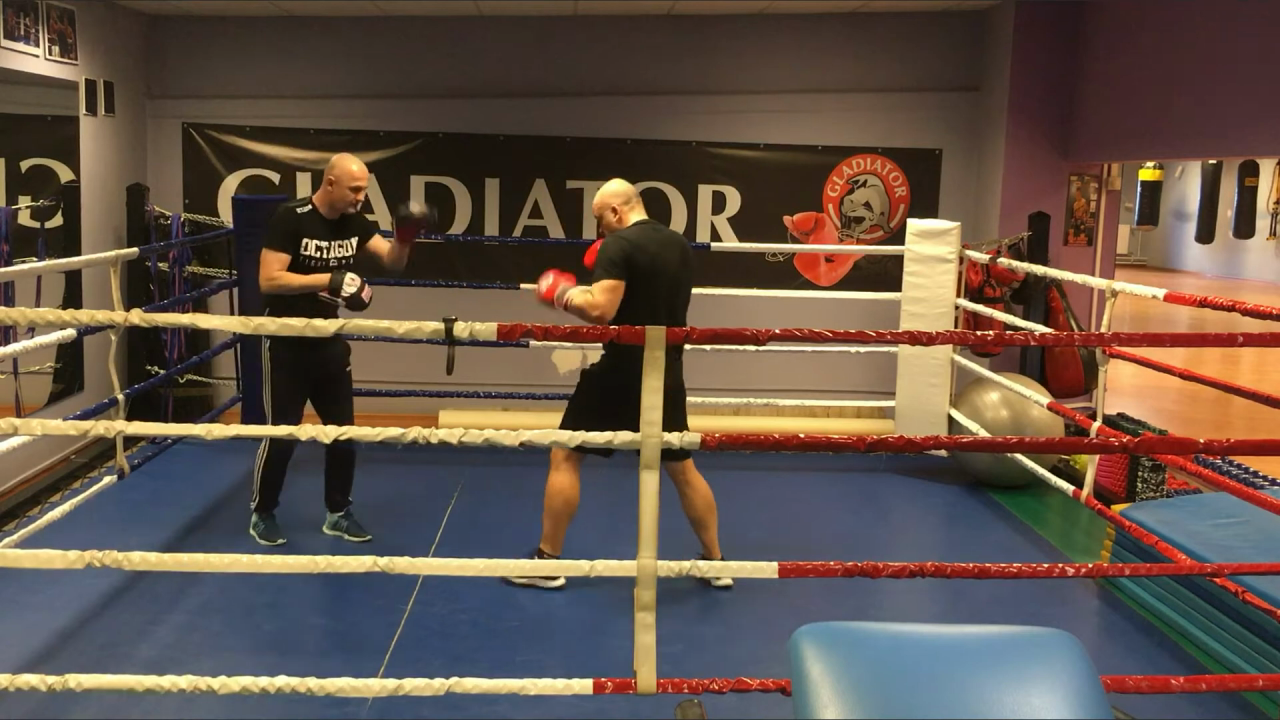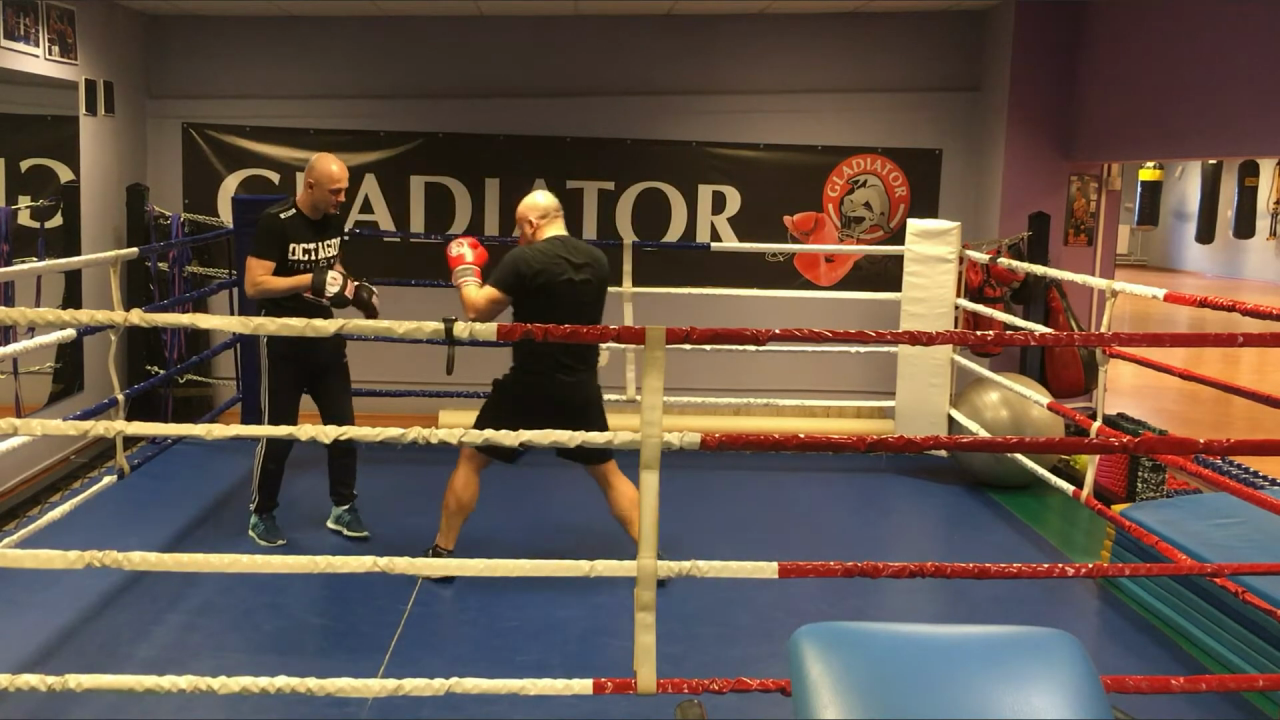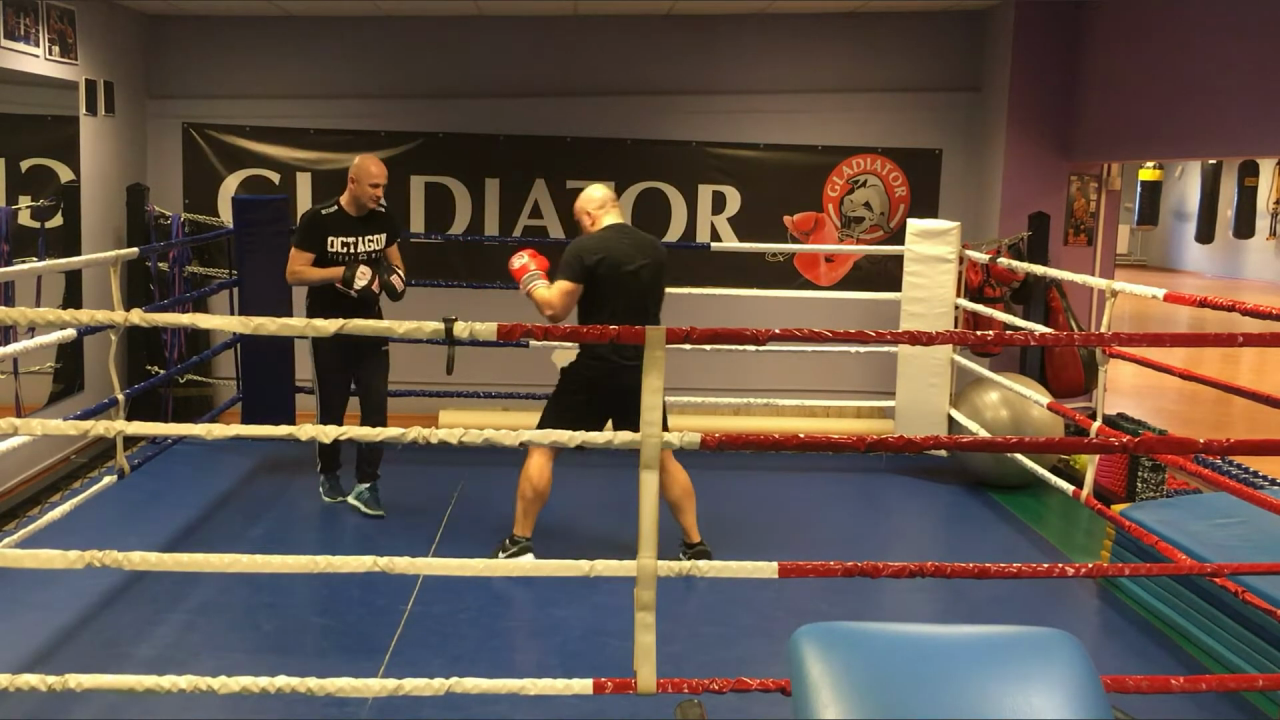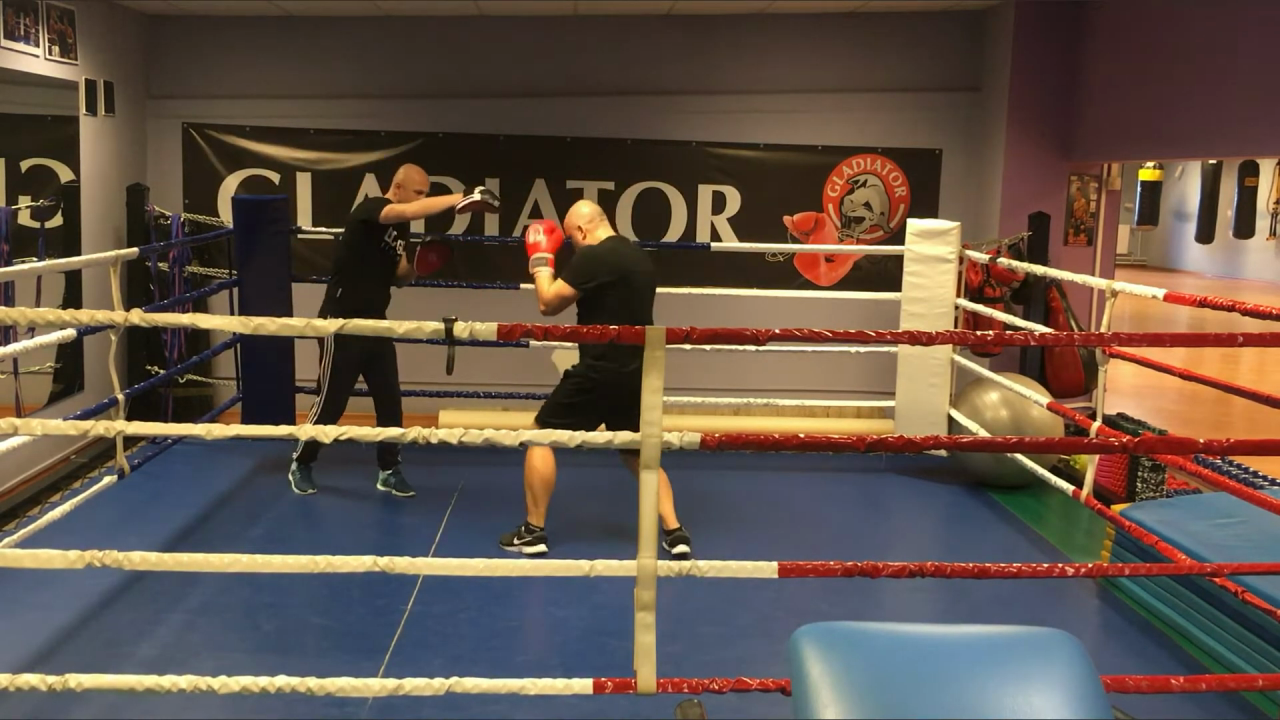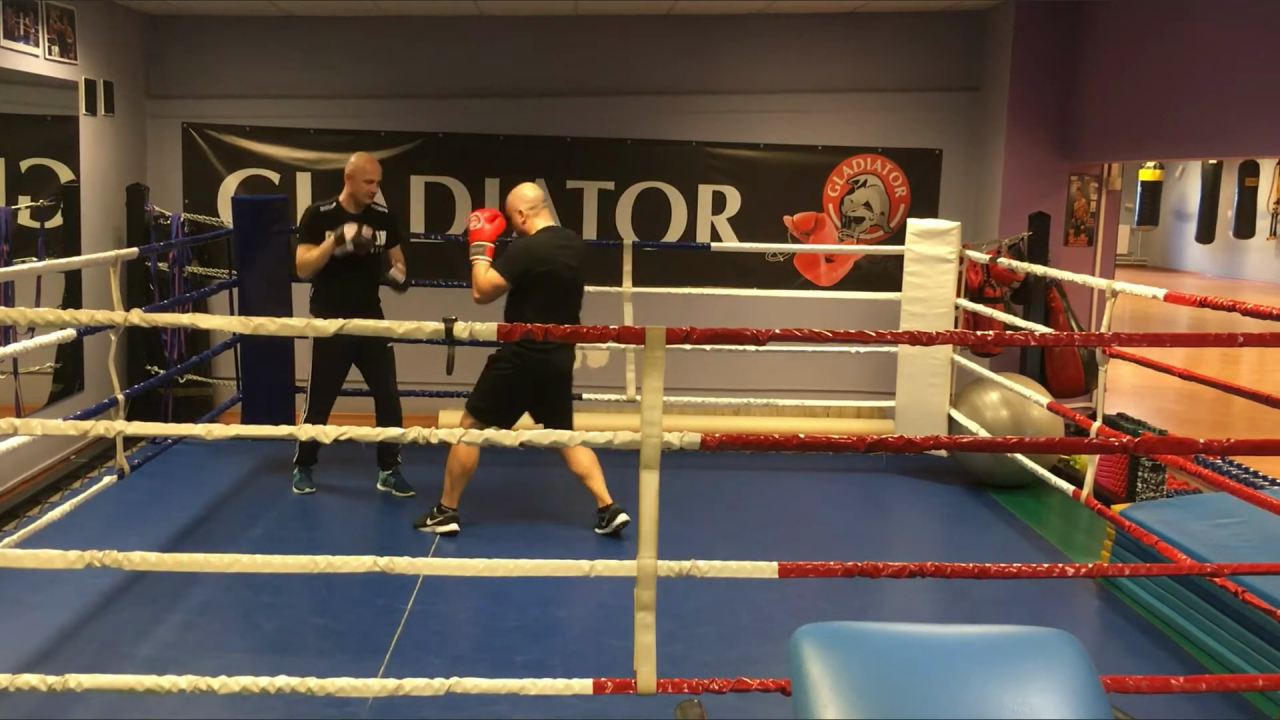
dt=1s
person 1, frame 1
left shoulder: (621, 245)
right shoulder: (679, 246)
left elbow: (601, 311)
left wrist: (562, 293)
left hip: (621, 373)
right hip: (667, 375)
left knee: (565, 458)
right knee: (681, 468)
left ankle: (546, 560)
right ankle: (714, 561)
person 1, frame 2
left shoulder: (522, 258)
right shoulder: (597, 260)
left elbow: (479, 312)
left wrist: (464, 270)
left hip: (529, 383)
right hip: (580, 386)
left knee: (471, 460)
right knee: (608, 470)
left ankle: (443, 553)
person 1, frame 3
left shoulder: (584, 249)
right shoulder: (655, 249)
left elbow: (554, 310)
left wrist: (529, 278)
left hip: (594, 370)
right hip: (643, 370)
left knee: (541, 448)
right knee: (662, 456)
left ankle: (519, 543)
right ankle: (695, 546)
person 1, frame 4
left shoulder: (591, 258)
right shoulder: (642, 260)
left elbow: (548, 302)
left wrist: (540, 255)
left hip: (597, 375)
right hip: (635, 376)
right knee: (638, 456)
left ankle: (534, 533)
right ankle: (675, 533)
person 1, frame 5
left shoulder: (526, 250)
right shoulder: (574, 243)
left elbow: (482, 293)
left wrist: (481, 244)
left hip: (520, 358)
right hip: (560, 359)
left knee: (471, 425)
right knee: (566, 435)
left ankle: (446, 512)
right ankle: (608, 509)
person 2, frame 1
left shoulder: (353, 222)
right shoulder: (290, 218)
left elbow: (393, 260)
right elbow: (269, 280)
left wrist: (405, 236)
right wrist: (329, 280)
left hip: (329, 342)
right hip: (286, 344)
left knee: (343, 432)
right knee: (282, 434)
left ankle: (338, 512)
right ankle: (262, 513)
person 2, frame 2
left shoulder: (334, 220)
right shoulder: (276, 223)
right elbow: (253, 285)
left wrist: (354, 288)
right wrist: (310, 280)
left hip: (325, 337)
right hip: (283, 342)
left knee: (343, 425)
right knee: (279, 433)
left ankle: (342, 508)
right ankle: (261, 514)
person 2, frame 3
left shoulder: (384, 218)
right shoulder: (318, 220)
left elbow: (393, 259)
right elbow: (294, 272)
left wrist: (394, 274)
right wrist: (343, 272)
left hip: (369, 324)
left knee: (376, 405)
right knee: (331, 408)
left ankle: (365, 487)
right ankle: (328, 475)
person 2, frame 4
left shoulder: (401, 228)
right shoulder: (371, 210)
right elbow: (408, 211)
left wrist: (419, 265)
right wrist: (460, 200)
left hip: (375, 324)
left knee: (390, 400)
right knee: (331, 403)
left ankle: (389, 471)
right ankle: (300, 464)
person 2, frame 5
left shoulder: (385, 218)
right shoulder: (318, 216)
left elbow: (396, 261)
right elbow: (303, 270)
left wrist: (398, 272)
right wrist: (336, 242)
left hip: (371, 322)
right hip: (329, 323)
left knee: (389, 399)
right knee: (318, 402)
left ankle: (389, 471)
right ankle: (303, 467)
